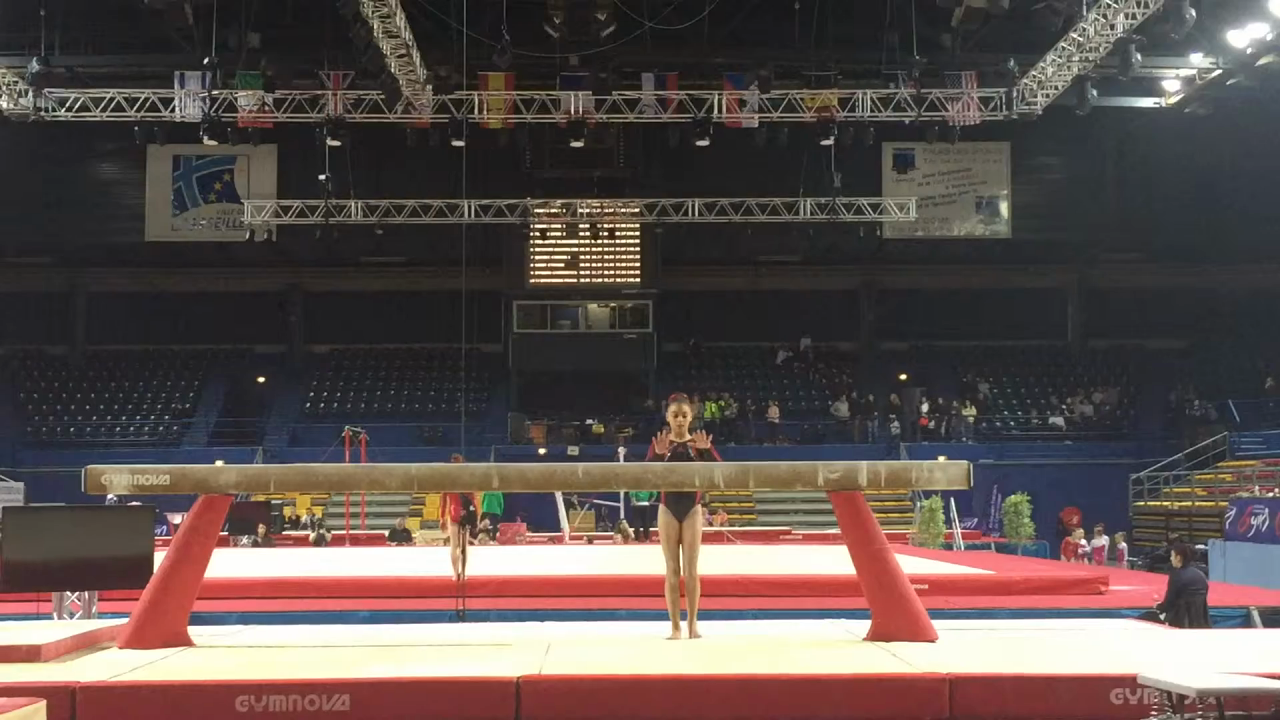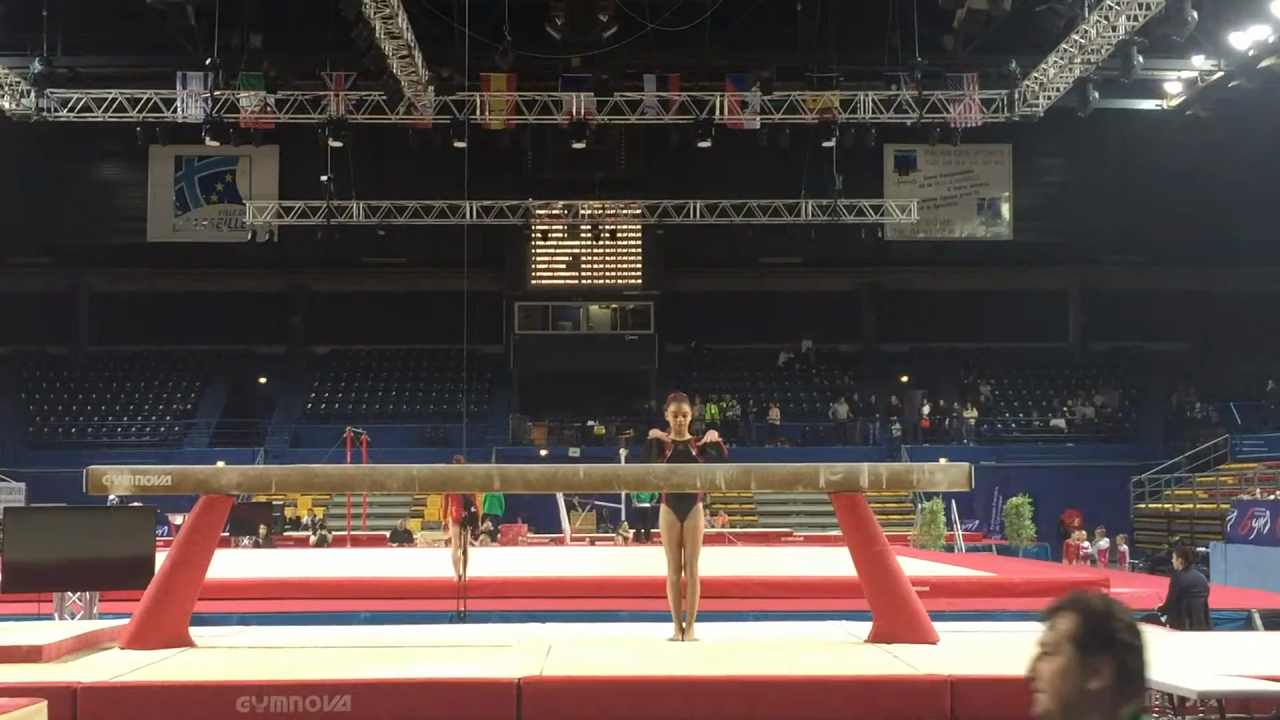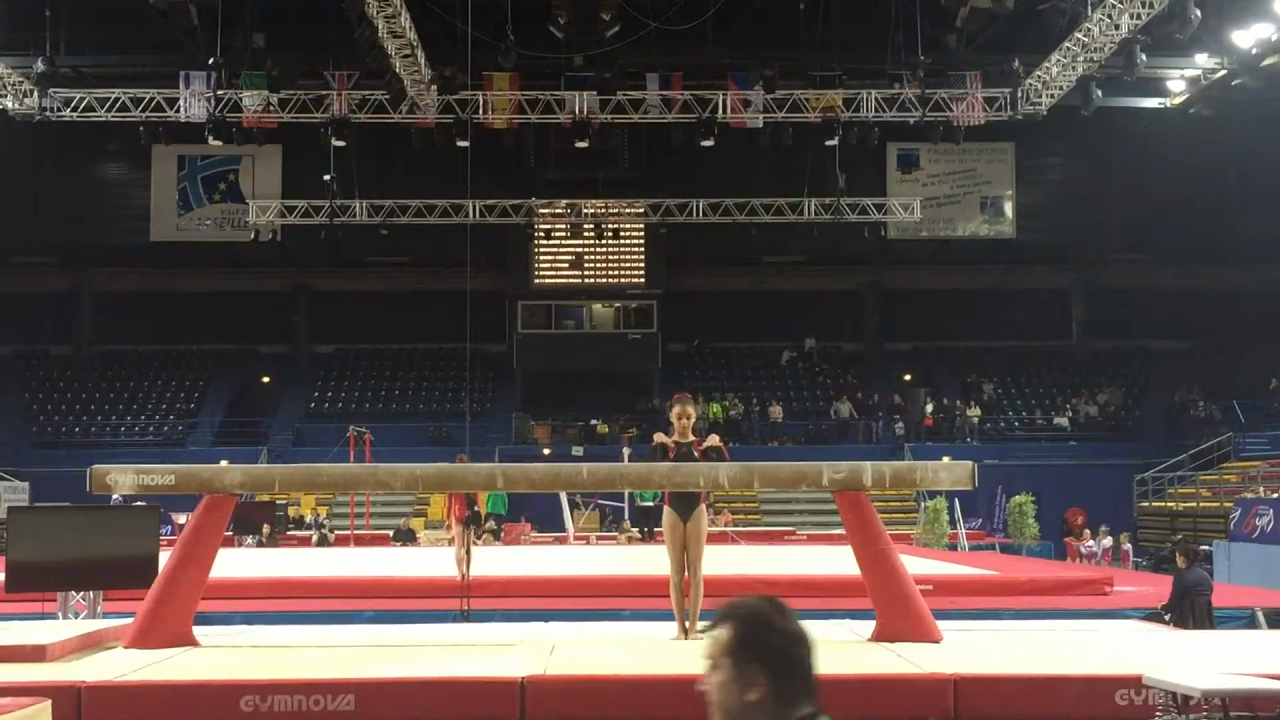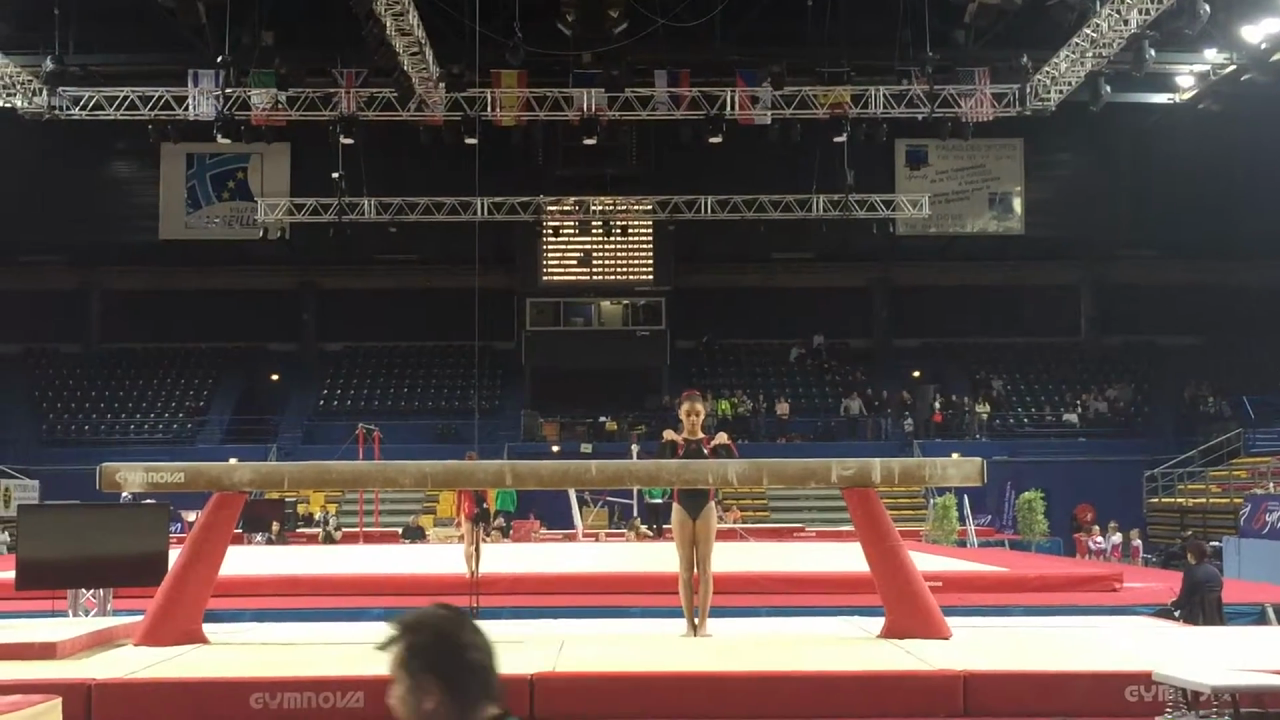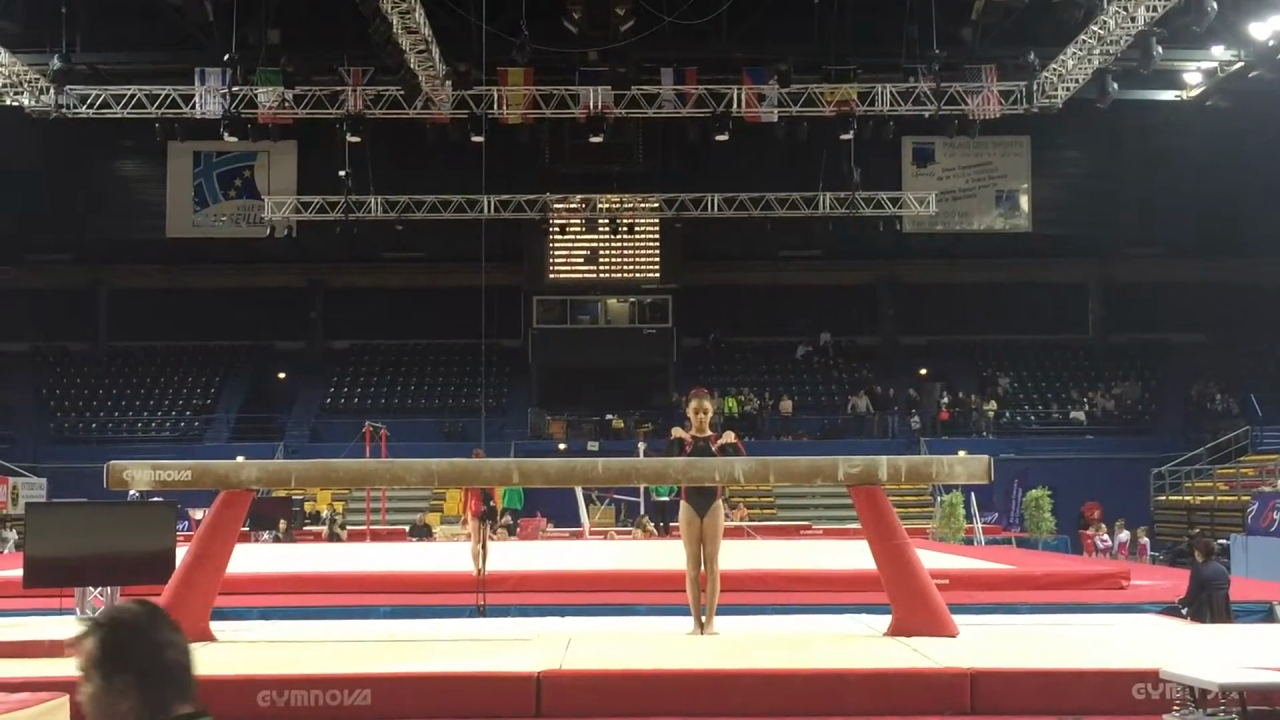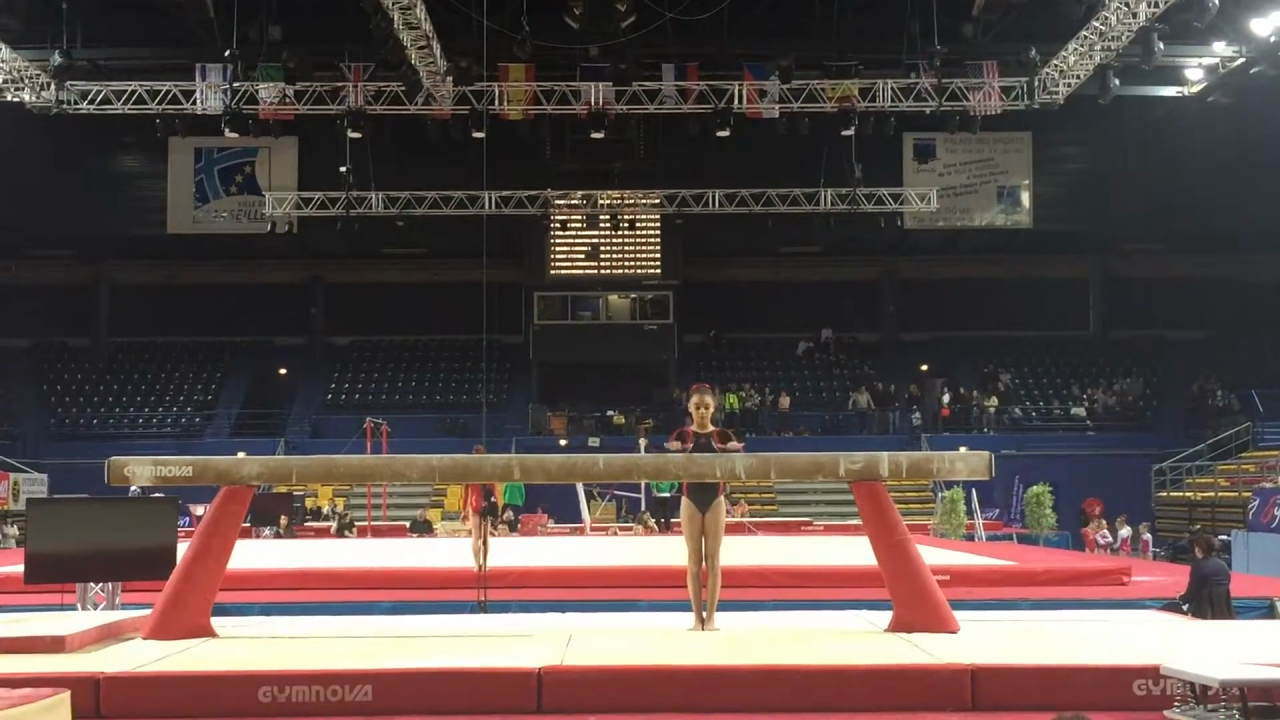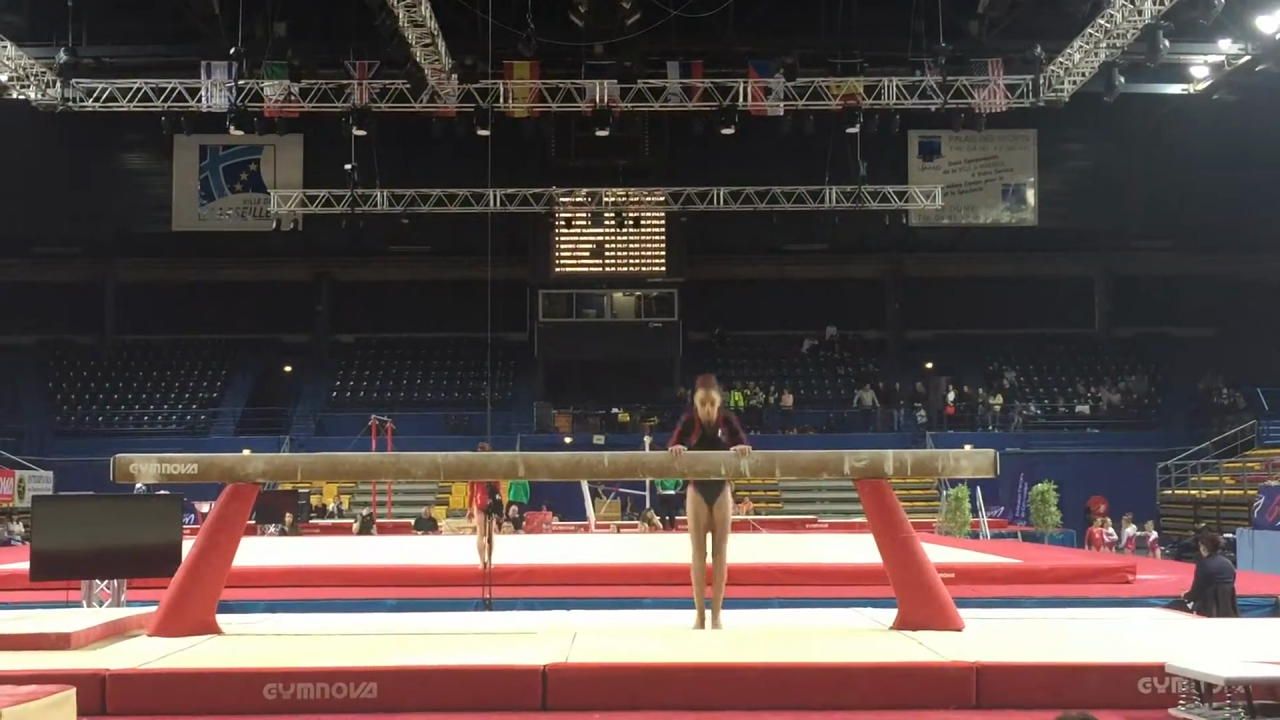
dt=0.5s
person 1, frame 1
left shoulder: (699, 444)
right shoulder: (660, 444)
left wrist: (706, 450)
right wrist: (657, 455)
left hip: (692, 510)
right hip: (668, 510)
left knee: (691, 569)
right knee: (672, 569)
left ankle: (692, 623)
right ankle: (675, 626)
person 1, frame 2
left shoulder: (700, 443)
right shoulder: (661, 443)
left elbow: (722, 462)
right elbow: (648, 463)
left wrist: (716, 441)
right wrist: (651, 440)
left hip: (693, 508)
right hip: (669, 509)
left knee: (692, 569)
right knee: (674, 569)
left ankle: (690, 626)
right ankle: (678, 626)
person 1, frame 3
left shoulder: (702, 445)
right shoulder: (665, 445)
left wrist: (717, 445)
right wrist: (656, 444)
left hip: (696, 510)
right hip: (672, 510)
left knee: (695, 570)
right knee: (676, 570)
left ankle: (693, 626)
right ankle: (680, 627)
person 1, frame 4
left shoulder: (712, 442)
right shoulder: (674, 442)
left wrist: (726, 442)
right wrist: (665, 441)
left hip: (706, 507)
right hip: (682, 507)
left knee: (704, 567)
right knee: (686, 567)
left ankle: (702, 623)
right ankle: (690, 623)
person 1, frame 5
left shoulder: (720, 440)
right shoulder: (682, 439)
left wrist: (733, 440)
right wrist: (673, 438)
left hip: (713, 505)
right hip: (689, 505)
left knee: (712, 564)
right knee: (693, 565)
left ankle: (710, 621)
right ankle: (696, 622)
person 1, frame 6
left shoulder: (722, 435)
right shoulder: (683, 435)
left wrist: (735, 448)
right wrist: (671, 447)
left hip: (715, 501)
right hip: (691, 501)
left knee: (713, 561)
right knee: (694, 561)
left ankle: (710, 618)
right ankle: (698, 618)
person 1, frame 7
left shoulder: (727, 420)
right shoulder: (689, 421)
left elbow: (740, 441)
right elbow: (674, 444)
left wrist: (741, 446)
right wrist: (676, 447)
left hip: (721, 493)
right hip: (697, 492)
left knee: (720, 553)
right knee: (698, 553)
left ankle: (716, 613)
right ankle: (700, 614)
